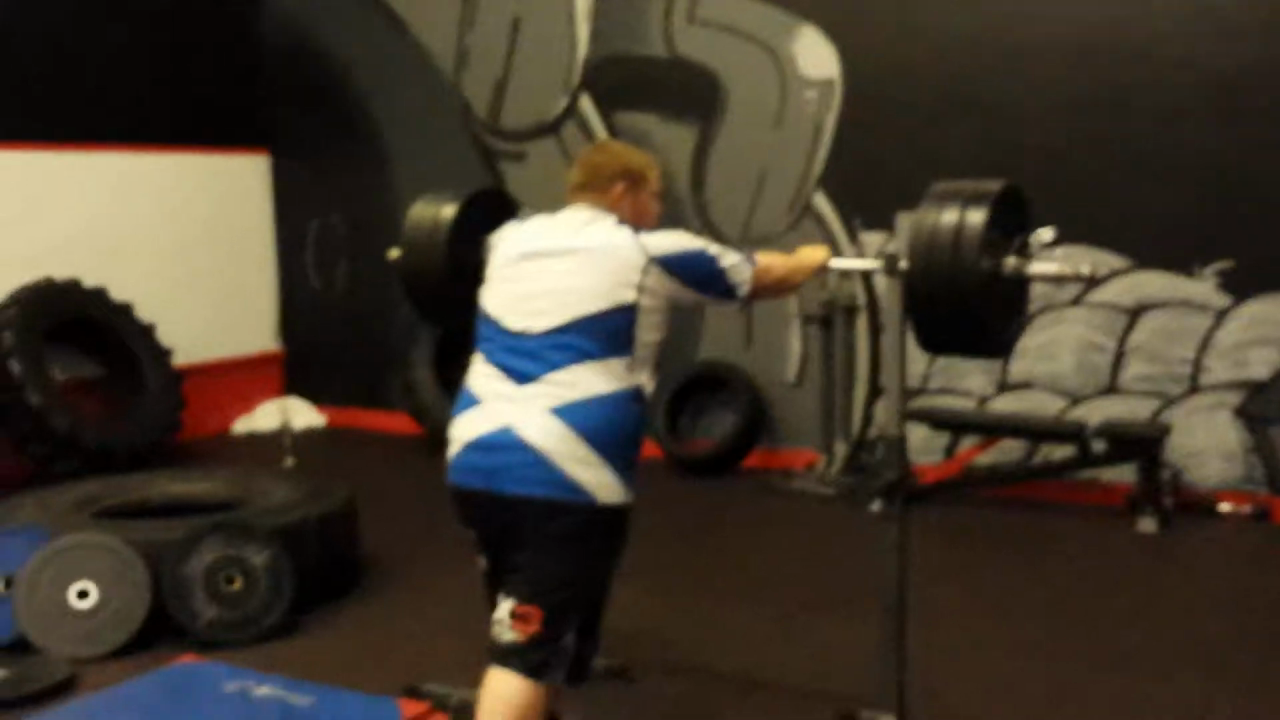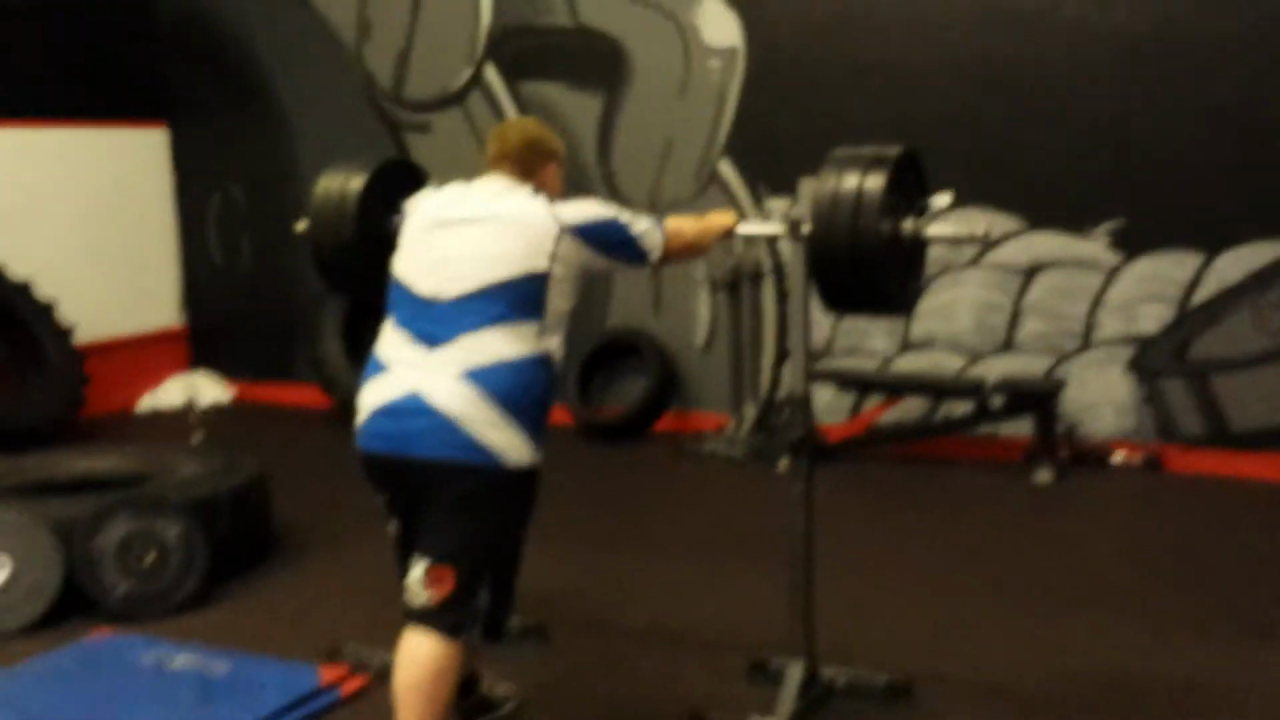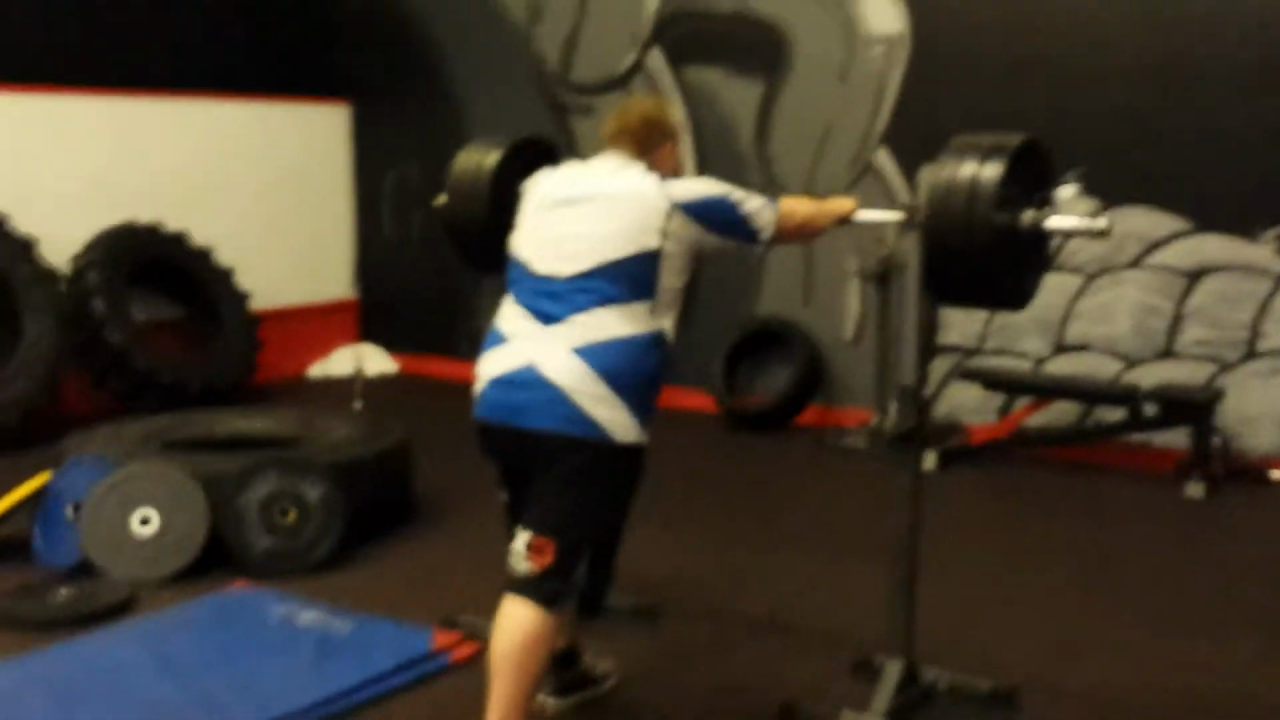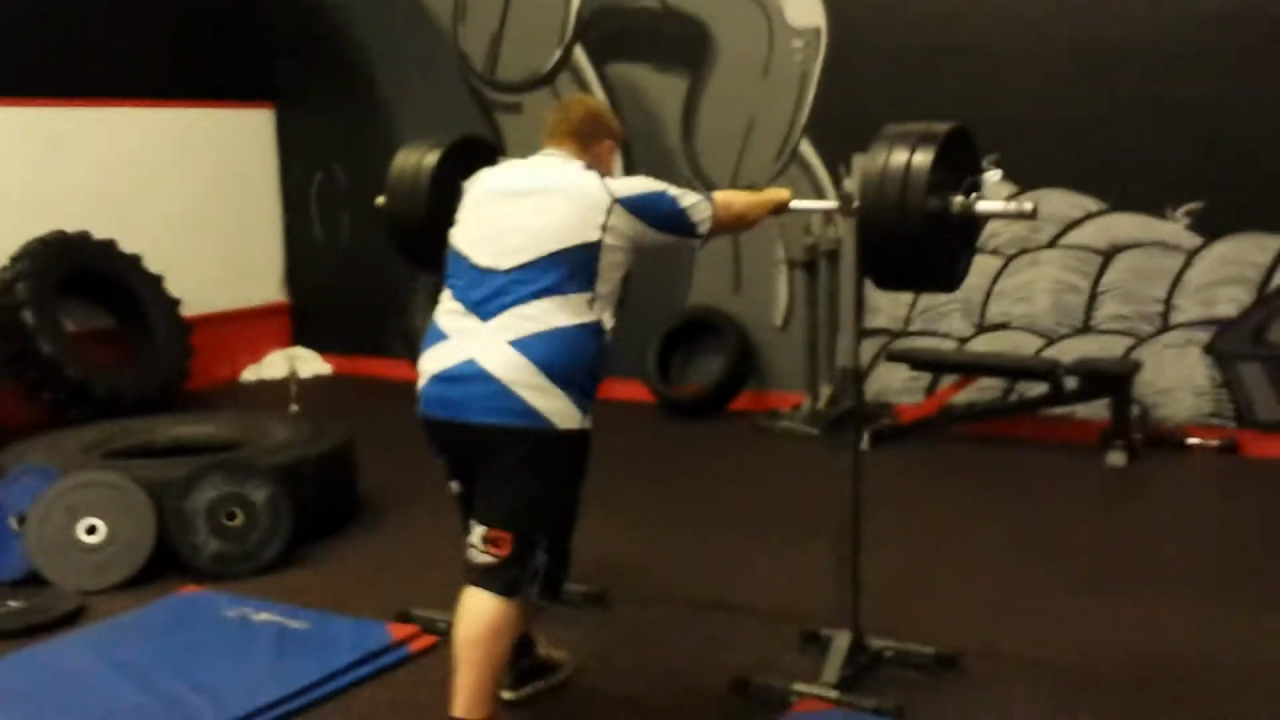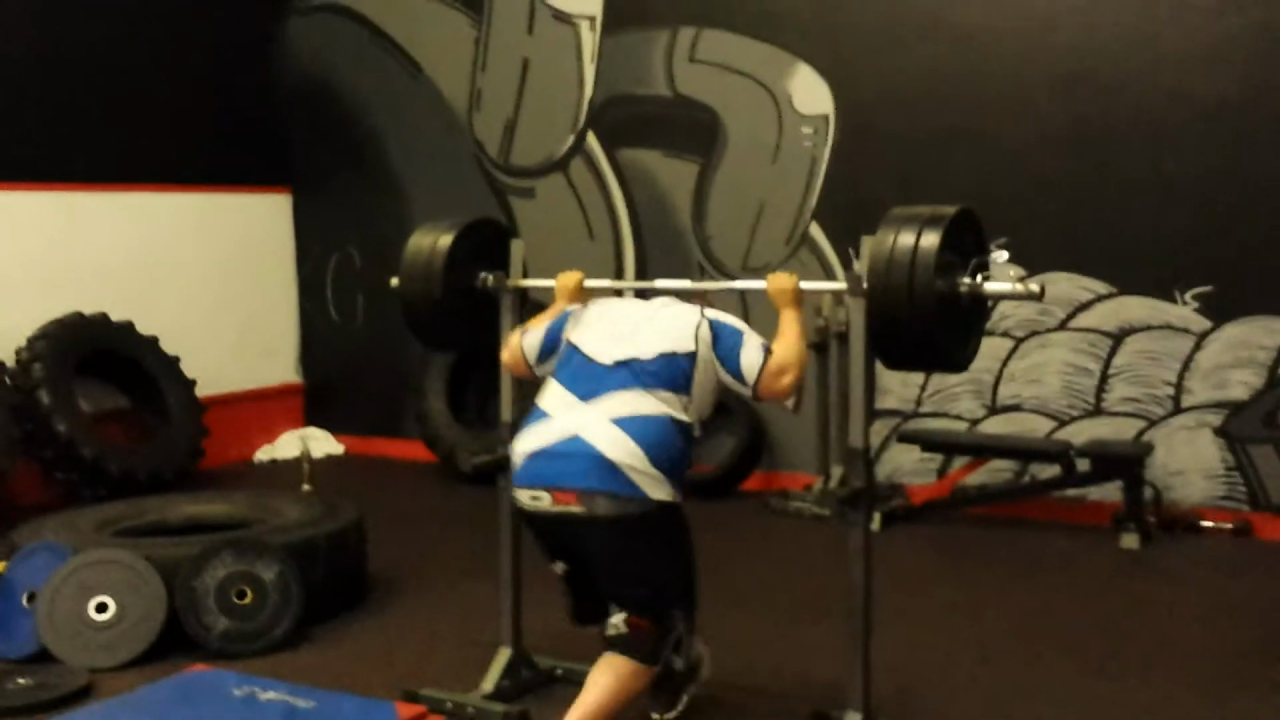
dt=0.7s
person 1, frame 1
left shoulder: (512, 239)
right shoulder: (648, 254)
right elbow: (763, 277)
right wrist: (809, 260)
left hip: (473, 461)
right hip: (561, 475)
left knee: (528, 621)
right knee: (524, 647)
person 1, frame 2
left shoulder: (426, 207)
right shoulder: (561, 222)
right elbow: (672, 239)
right wrist: (719, 223)
left hip: (383, 426)
right hip: (470, 439)
left knee: (443, 578)
right knee: (437, 606)
person 1, frame 3
left shoulder: (544, 185)
right shoulder: (673, 201)
right elbow: (785, 219)
right wrist: (836, 209)
left hip: (499, 397)
right hip: (581, 413)
left knee: (555, 546)
right knee: (538, 575)
left ankle: (563, 666)
person 1, frame 4
left shoulder: (484, 182)
right shoulder: (610, 197)
right elbow: (719, 212)
right wrist: (770, 200)
left hip: (442, 392)
right hip: (527, 404)
left knee: (507, 541)
right knee: (499, 566)
left ankle: (517, 659)
person 1, frame 5
left shoulder: (592, 311)
right shoulder: (714, 327)
left elbow: (513, 358)
right elbow: (779, 379)
left wrist: (564, 302)
right wrist: (790, 308)
left hip: (535, 480)
right hip: (620, 489)
left knee: (618, 605)
right knee: (646, 637)
left ankle: (667, 682)
